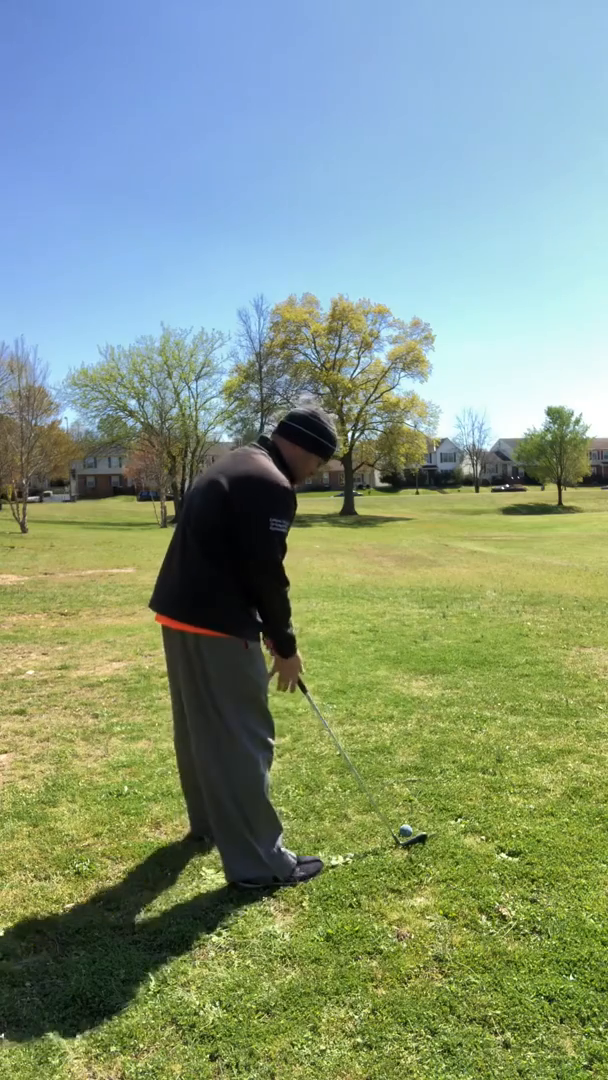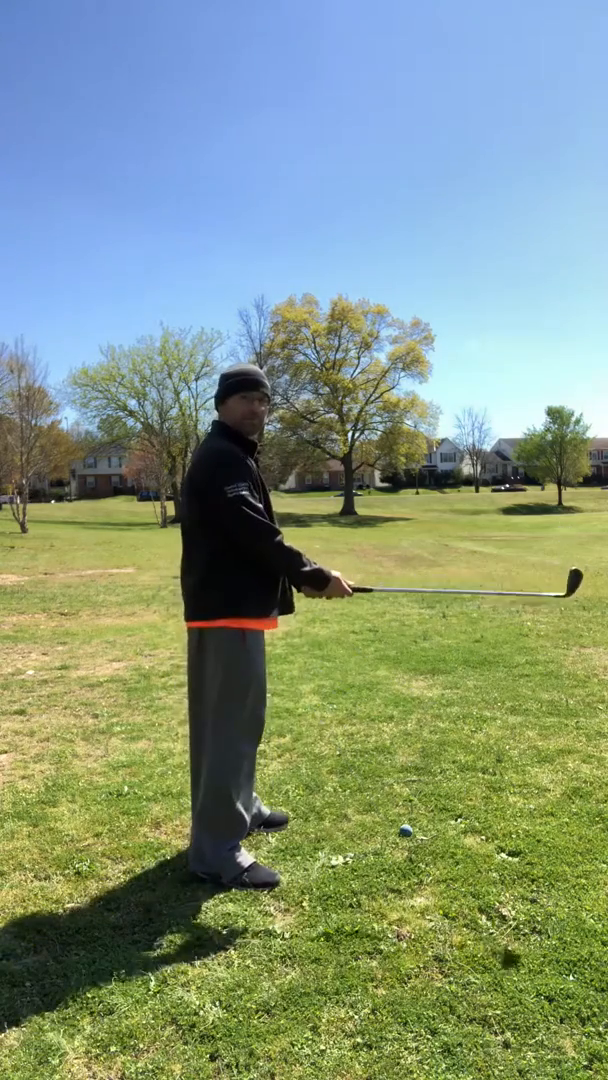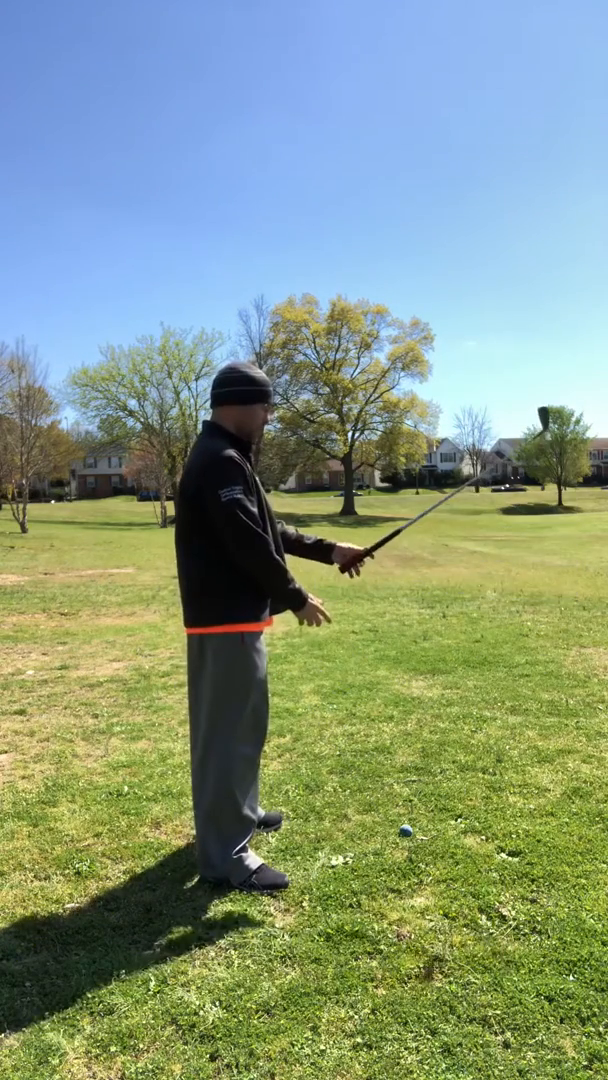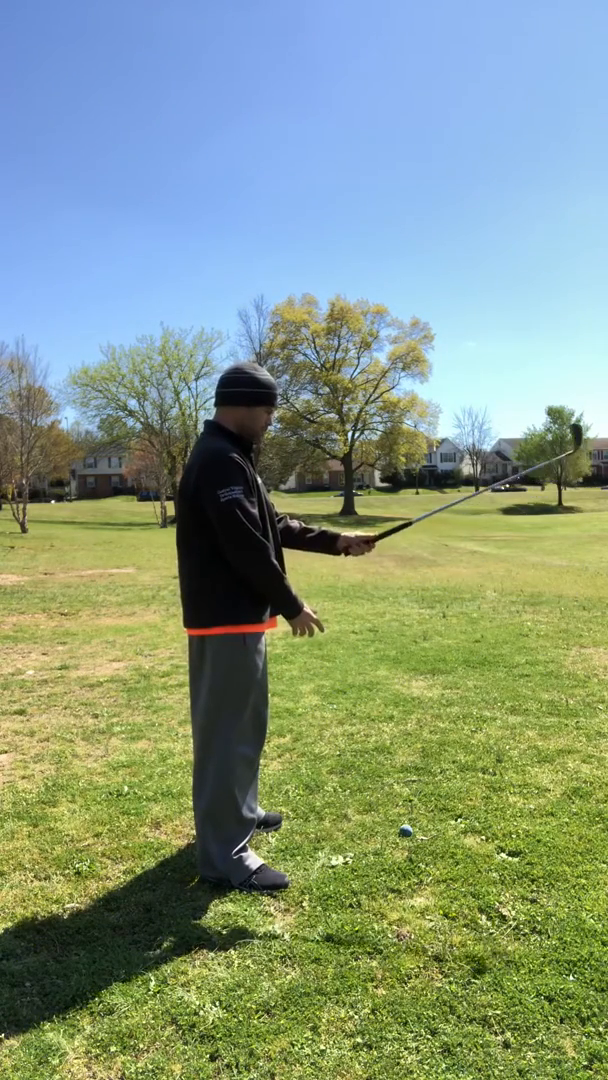
dt=1s
person 1, frame 1
left shoulder: (234, 466)
right shoulder: (271, 485)
right elbow: (265, 570)
left wrist: (269, 629)
right wrist: (286, 645)
left hip: (182, 611)
right hip: (216, 621)
left knee: (201, 727)
right knee: (241, 739)
left ankle: (208, 818)
right ankle: (257, 860)
person 1, frame 2
left shoulder: (235, 457)
right shoulder: (222, 459)
left elbow: (254, 538)
right elbow: (256, 536)
left wrist: (302, 576)
right wrist: (316, 575)
left hip: (235, 607)
right hip: (228, 612)
left knee: (239, 720)
right knee: (231, 726)
left ankle: (240, 809)
right ankle: (217, 851)
person 1, frame 3
left shoulder: (223, 457)
right shoulder: (221, 462)
left elbow: (267, 531)
right elbow: (249, 546)
left wrist: (328, 550)
right wrist: (297, 598)
left hip: (231, 613)
right hip: (229, 617)
left knee: (239, 724)
right knee: (230, 730)
left ankle: (237, 813)
right ankle: (225, 854)
person 1, frame 4
left shoulder: (230, 458)
right shoulder: (219, 461)
left elbow: (273, 527)
right elbow: (248, 546)
left wrist: (335, 541)
right wrist: (292, 606)
left hip: (237, 615)
right hip: (228, 619)
left knee: (241, 724)
right knee: (228, 730)
left ankle: (237, 813)
right ankle: (224, 854)
